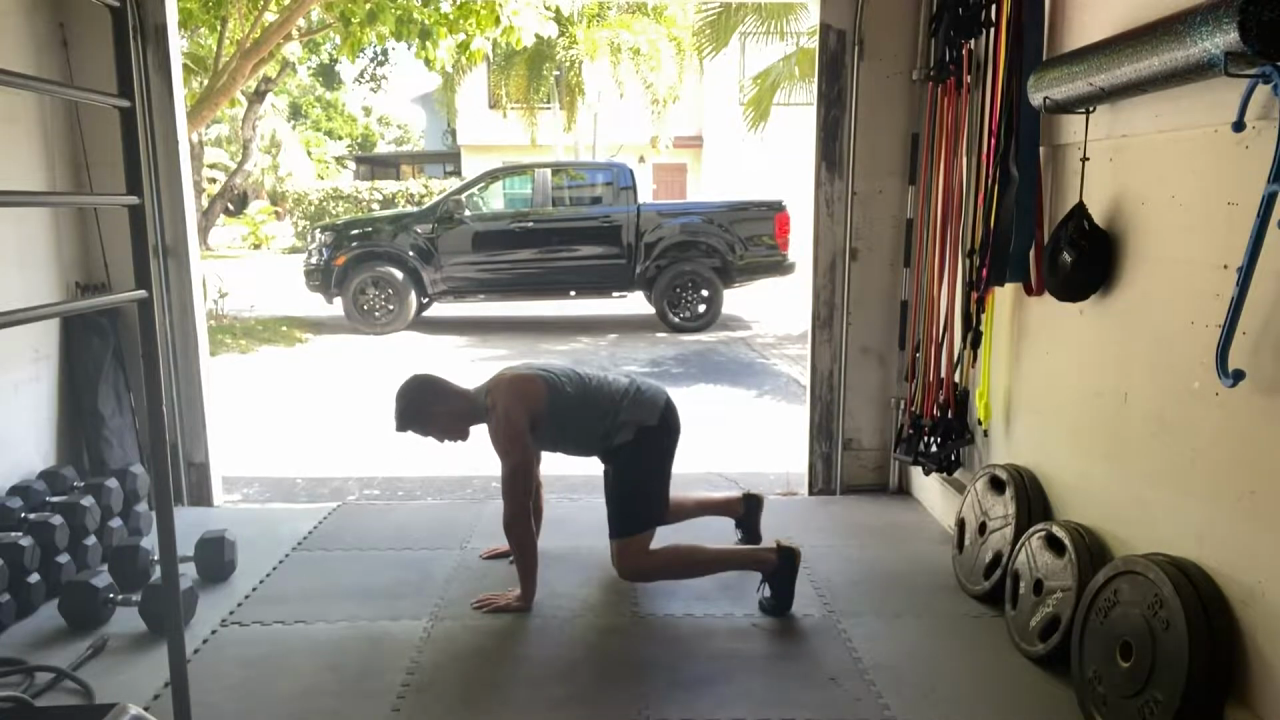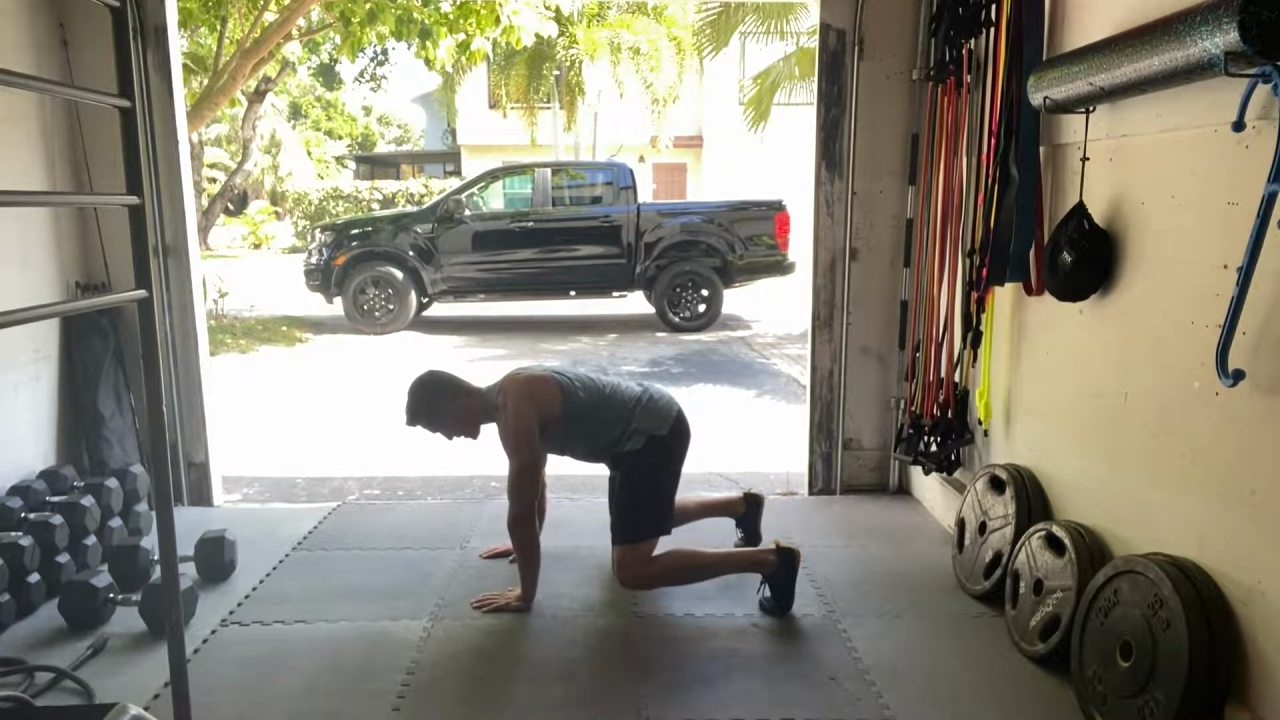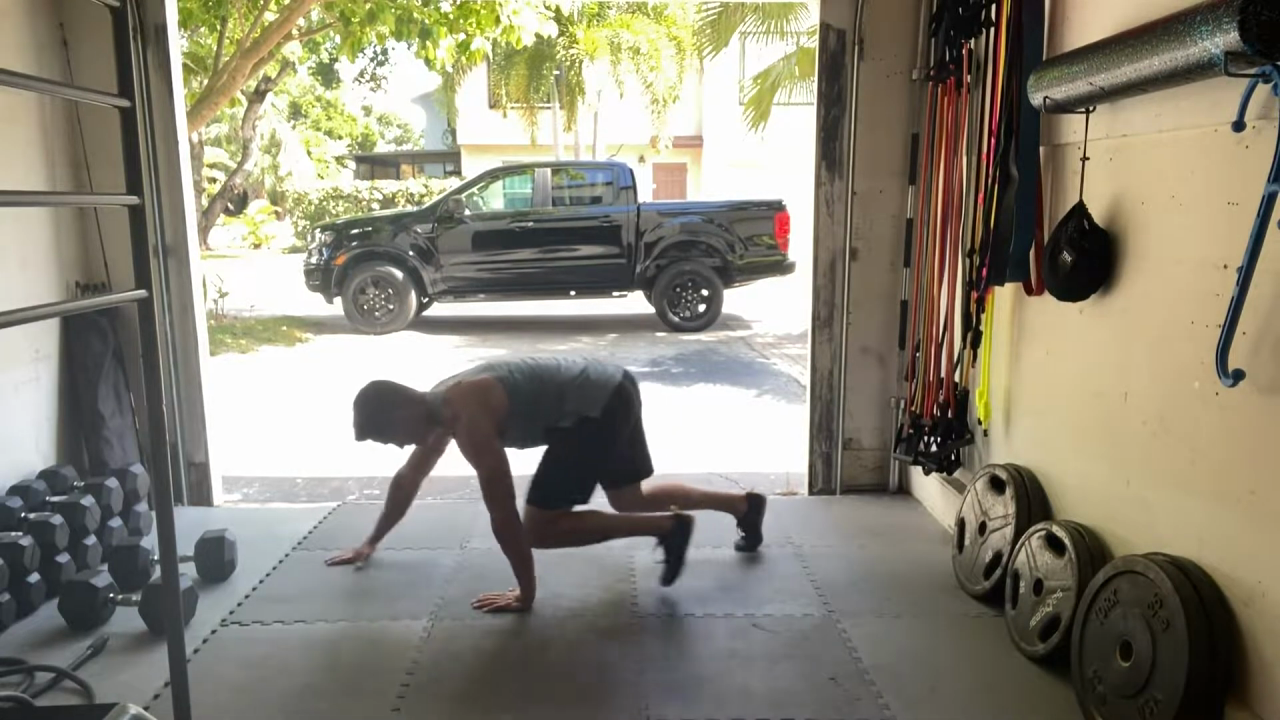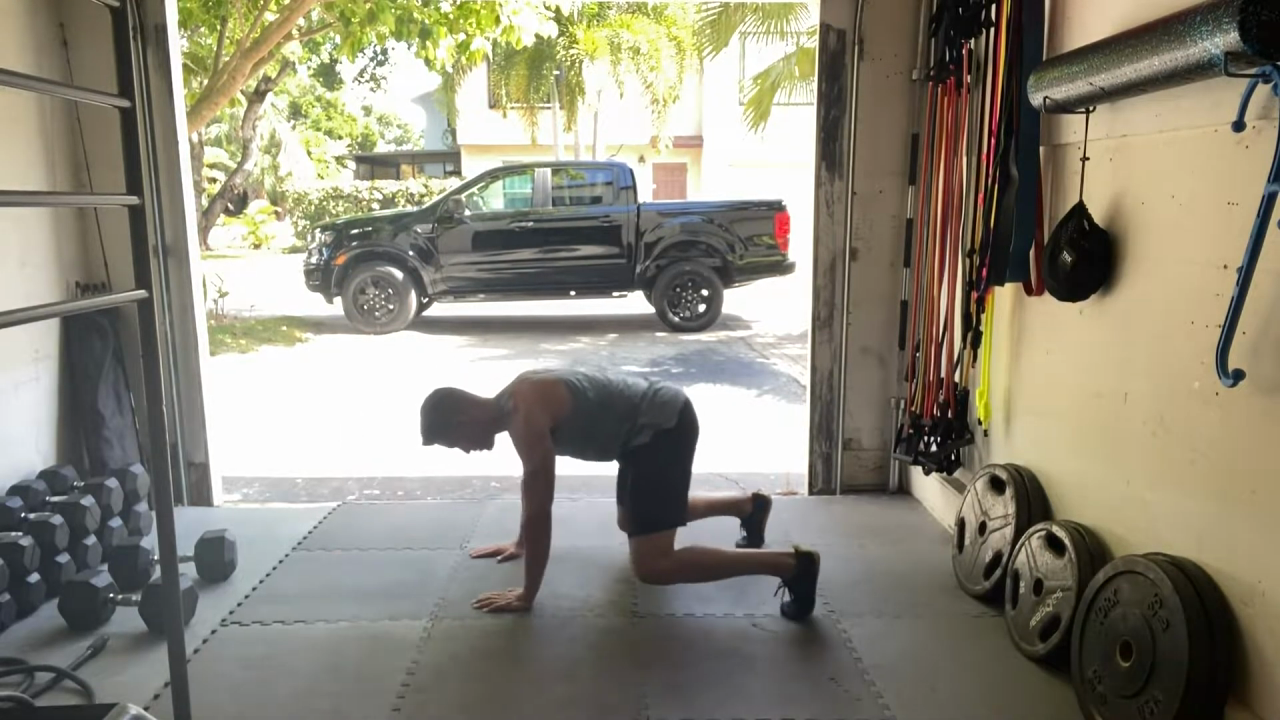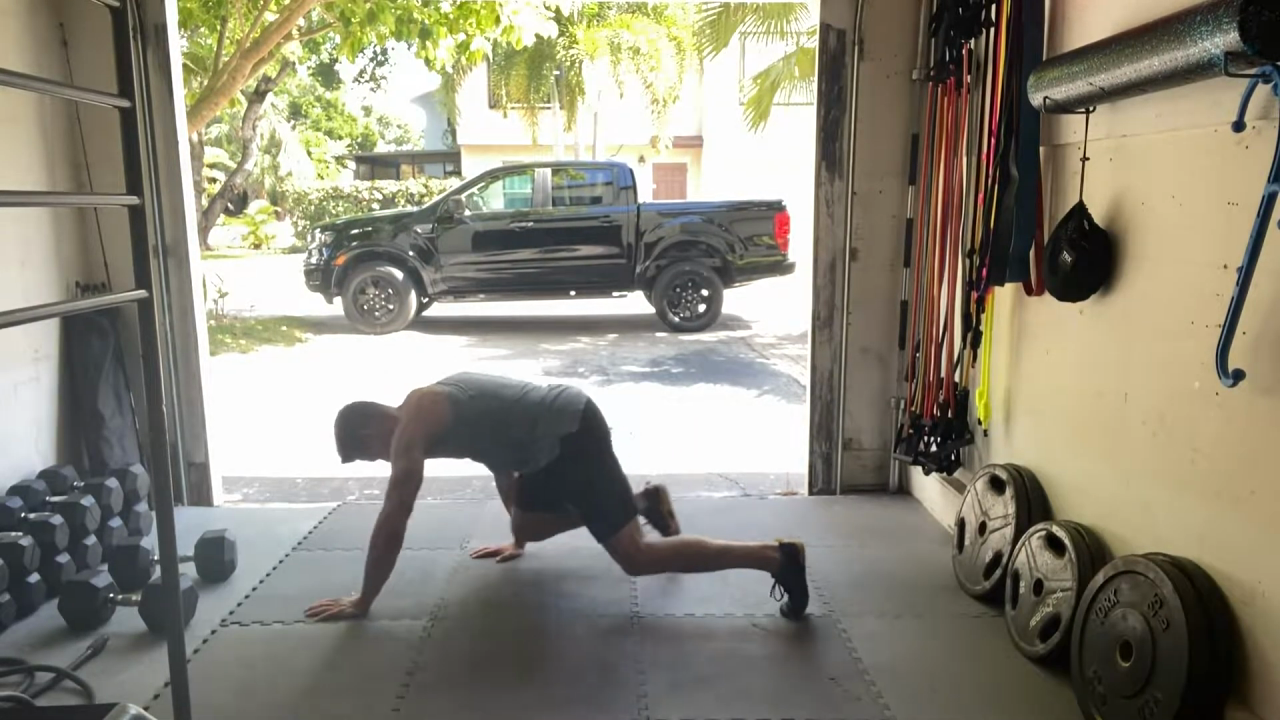
dt=1s
person 1, frame 1
left shoulder: (503, 414)
right shoulder: (500, 395)
left elbow: (517, 510)
right elbow: (531, 481)
left wrist: (525, 594)
right wrist: (527, 542)
left hip: (643, 425)
right hip: (641, 413)
left knee: (631, 563)
right knee: (640, 513)
left ankle: (771, 559)
right ankle: (741, 506)
person 1, frame 2
left shoulder: (513, 413)
right shoulder: (510, 394)
left elbow: (521, 510)
right elbow: (535, 481)
left wrist: (526, 594)
right wrist: (527, 543)
left hip: (654, 433)
right hip: (648, 424)
left knee: (631, 571)
right knee: (640, 518)
left ankle: (772, 561)
right ankle: (741, 505)
person 1, frame 3
left shoulder: (466, 418)
right shoulder: (437, 406)
left elbow: (504, 513)
right elbow: (409, 476)
left wrist: (526, 593)
right wrist: (372, 542)
left hip: (598, 404)
right hip: (607, 390)
left knee: (539, 526)
right knee: (629, 499)
left ankle: (664, 524)
right ankle: (744, 505)
person 1, frame 4
left shoulder: (526, 415)
right shoulder: (516, 401)
left elbow: (538, 509)
right elbow: (532, 479)
left wrist: (526, 595)
right wrist: (520, 543)
left hip: (663, 427)
right hip: (653, 424)
left knee: (652, 567)
right knee: (633, 521)
left ankle: (791, 564)
right ankle: (748, 504)
person 1, frame 5
left shoulder: (410, 429)
right shoulder: (438, 406)
left elbow: (391, 521)
right elbow: (504, 466)
left wrist: (363, 601)
right wrist: (516, 540)
left hip: (569, 436)
right hip: (558, 435)
left knee: (637, 557)
right knee: (538, 526)
left ankle: (778, 557)
right ankle: (641, 500)
